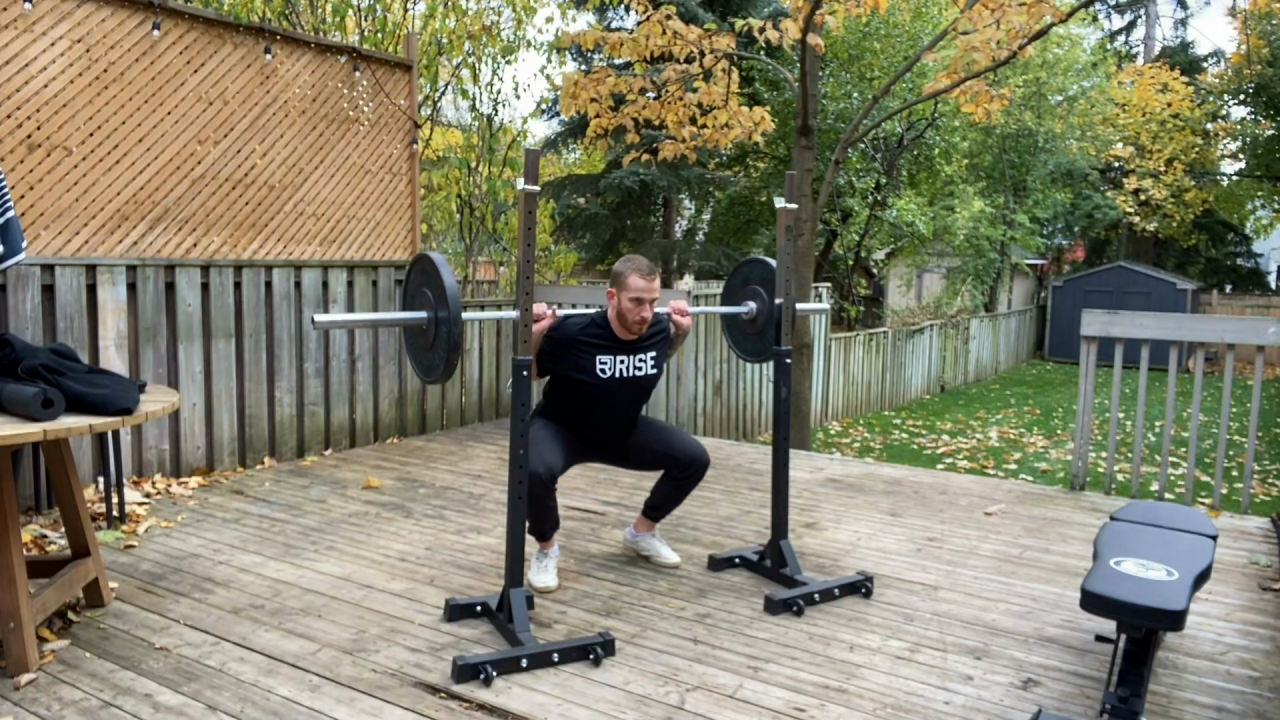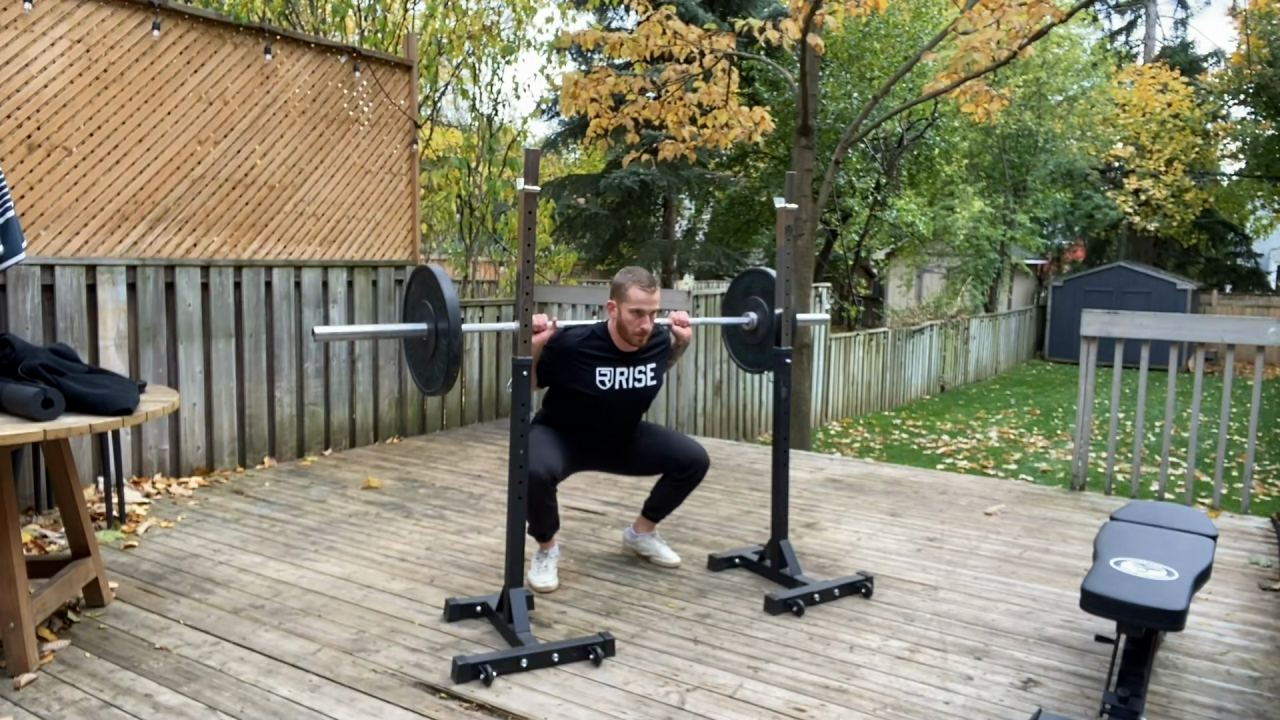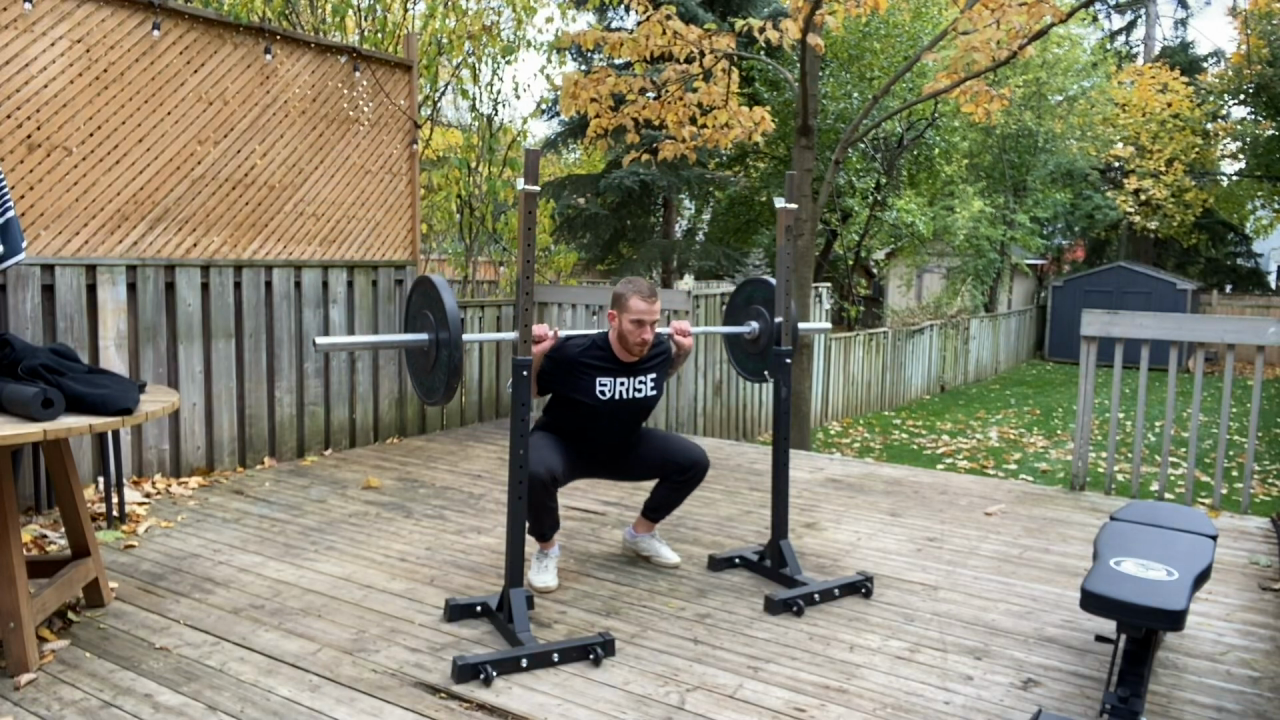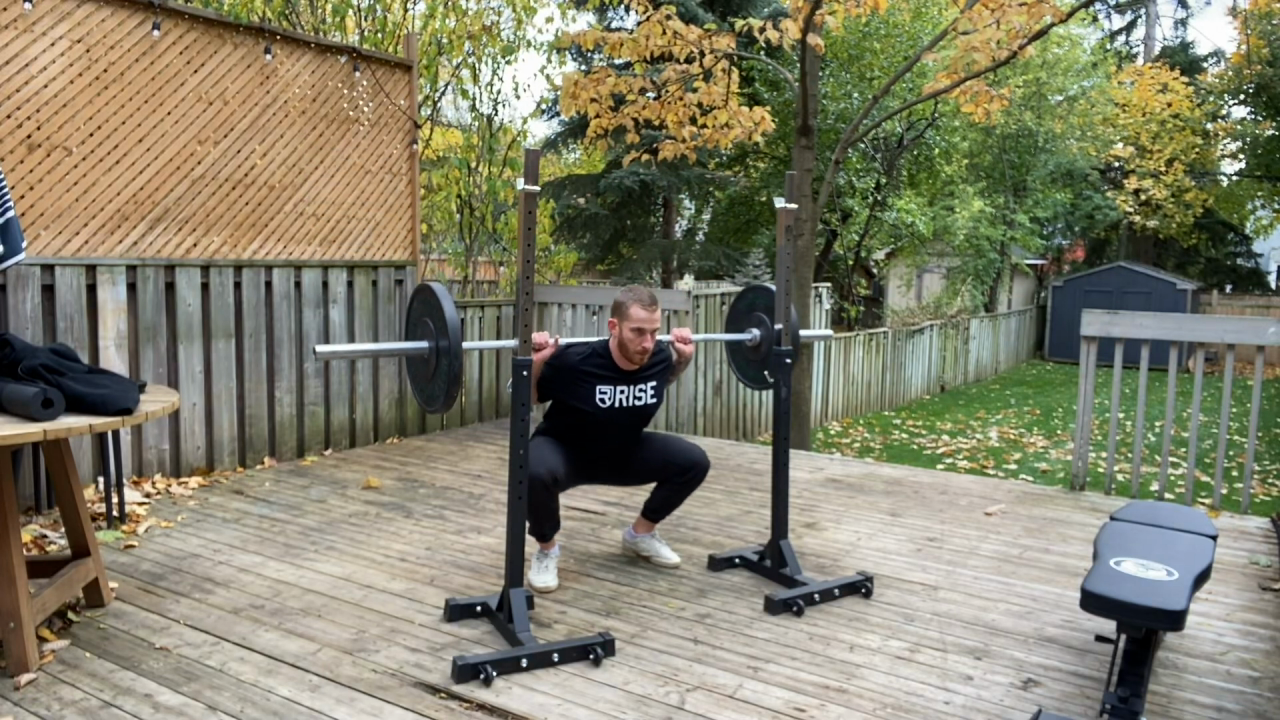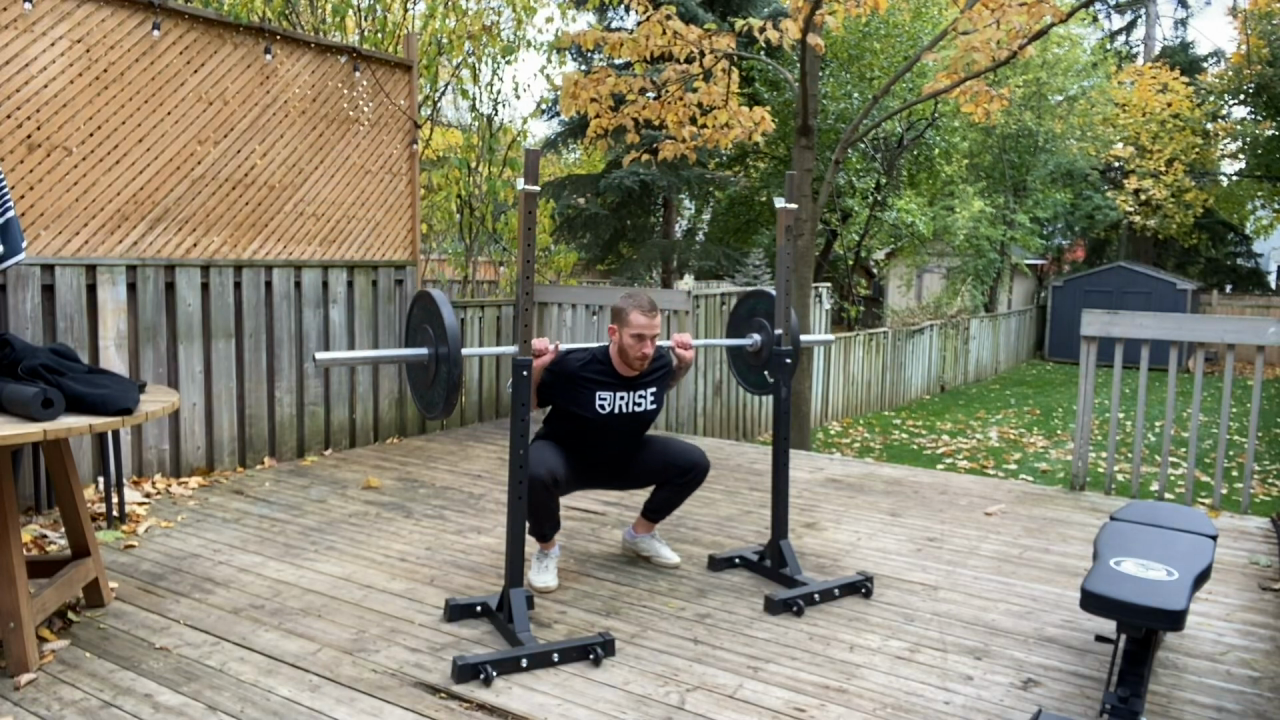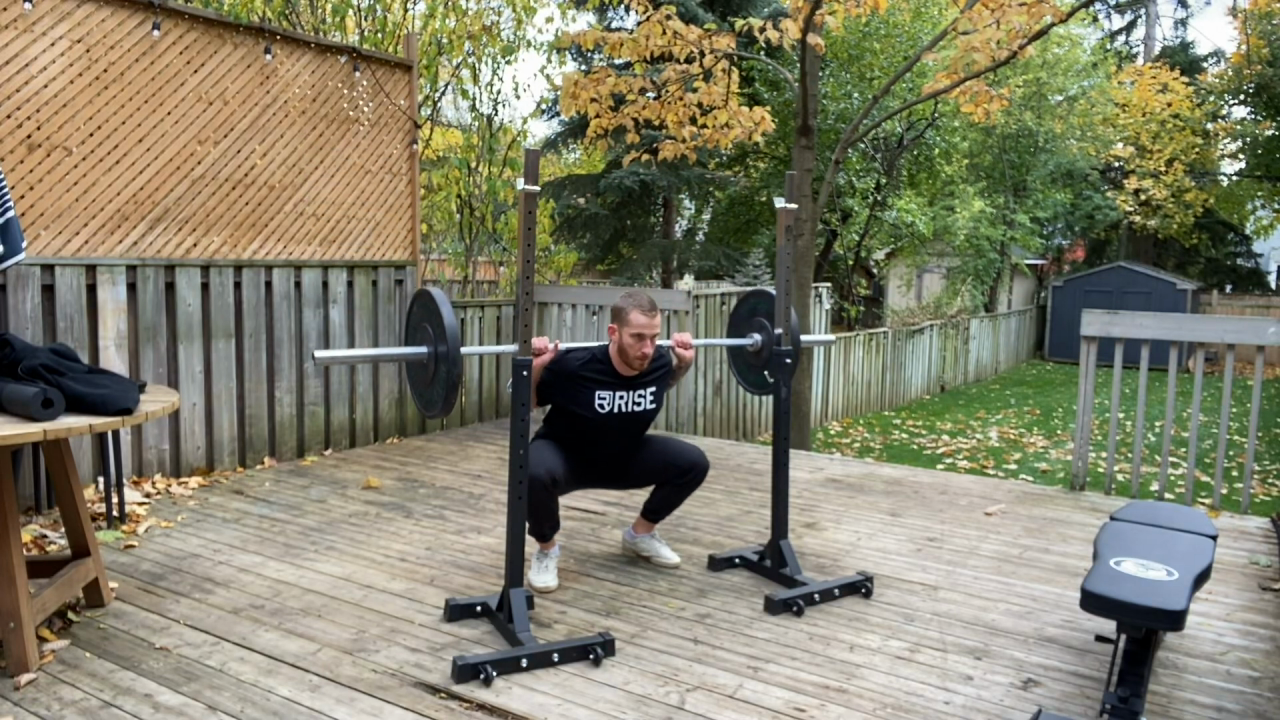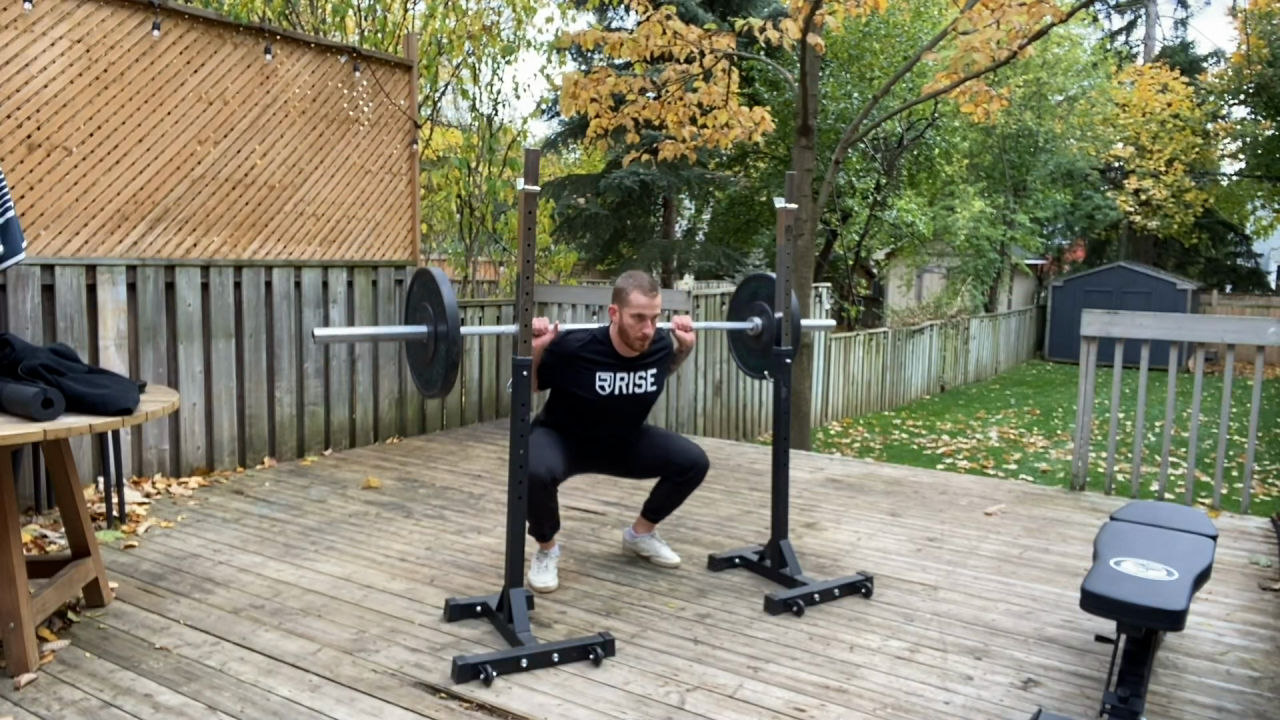
dt=0.2s
person 1, frame 1
left shoulder: (657, 329)
right shoulder: (573, 334)
left wrist: (682, 330)
right wrist: (534, 335)
left hip: (624, 430)
right hip: (561, 429)
left knee: (693, 458)
right knee: (537, 470)
left ankle: (641, 532)
right ankle: (546, 549)
person 1, frame 2
left shoulder: (658, 340)
right shoulder: (573, 345)
left wrist: (682, 341)
right wrist: (534, 346)
left hip: (623, 438)
right hip: (561, 436)
left knee: (693, 459)
right knee: (537, 471)
left ankle: (641, 532)
right ankle: (546, 549)
person 1, frame 3
left shoulder: (659, 350)
right shoulder: (574, 355)
left wrist: (683, 350)
right wrist: (535, 355)
left hip: (623, 446)
right hip: (562, 443)
left knee: (693, 461)
right knee: (537, 471)
left ankle: (641, 533)
right ankle: (546, 549)
person 1, frame 4
left shoulder: (659, 357)
right shoulder: (574, 362)
left wrist: (683, 357)
right wrist: (535, 363)
left hip: (624, 453)
right hip: (564, 450)
left knee: (693, 462)
right knee: (537, 472)
left ankle: (640, 533)
right ankle: (546, 550)
person 1, frame 5
left shoulder: (659, 363)
right shoulder: (574, 368)
left wrist: (684, 362)
right wrist: (535, 369)
left hip: (625, 458)
right hip: (564, 456)
left knee: (694, 463)
right knee: (537, 473)
left ankle: (640, 533)
right ankle: (546, 550)
person 1, frame 6
left shoulder: (658, 362)
right shoulder: (574, 367)
left wrist: (684, 361)
right wrist: (534, 368)
left hip: (624, 457)
right hip: (564, 453)
left knee: (693, 463)
right knee: (537, 473)
left ankle: (640, 533)
right ankle: (546, 550)
person 1, frame 7
left shoulder: (660, 345)
right shoulder: (575, 348)
right elbow: (527, 386)
left wrist: (685, 346)
right wrist: (535, 348)
left hip: (623, 441)
right hip: (562, 437)
left knee: (693, 461)
right knee: (538, 473)
left ankle: (640, 533)
right ankle: (546, 550)
